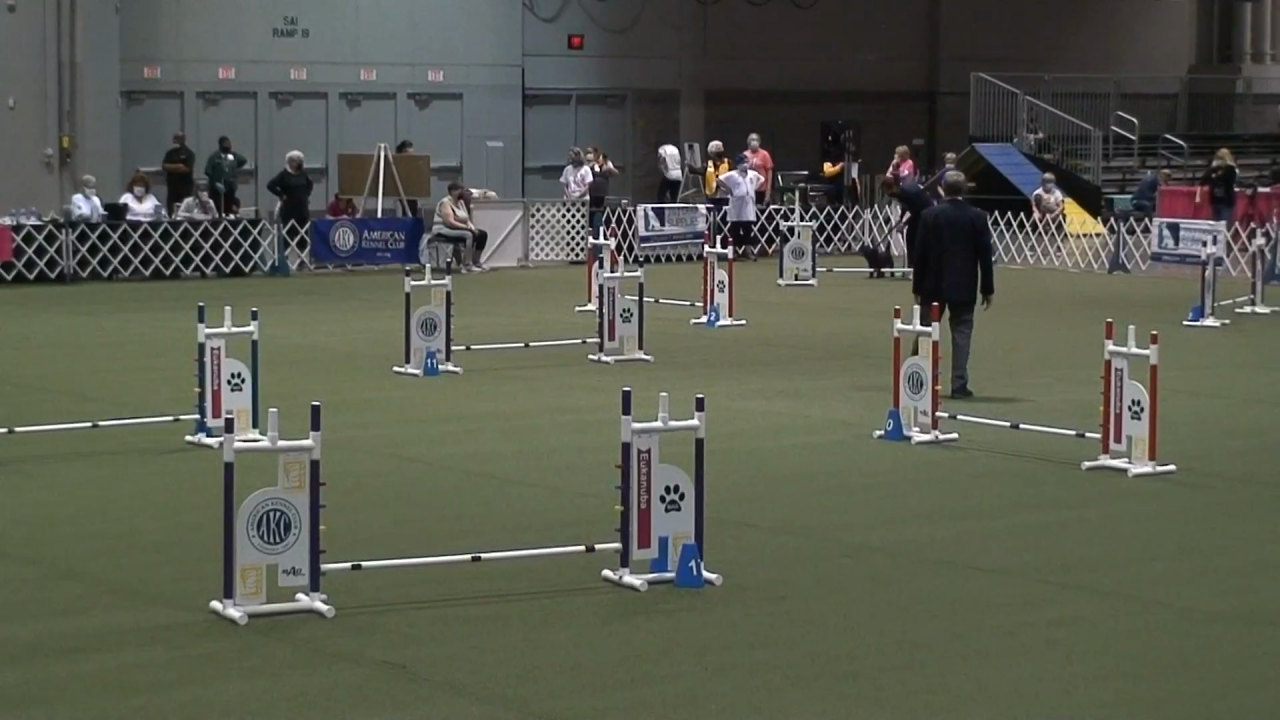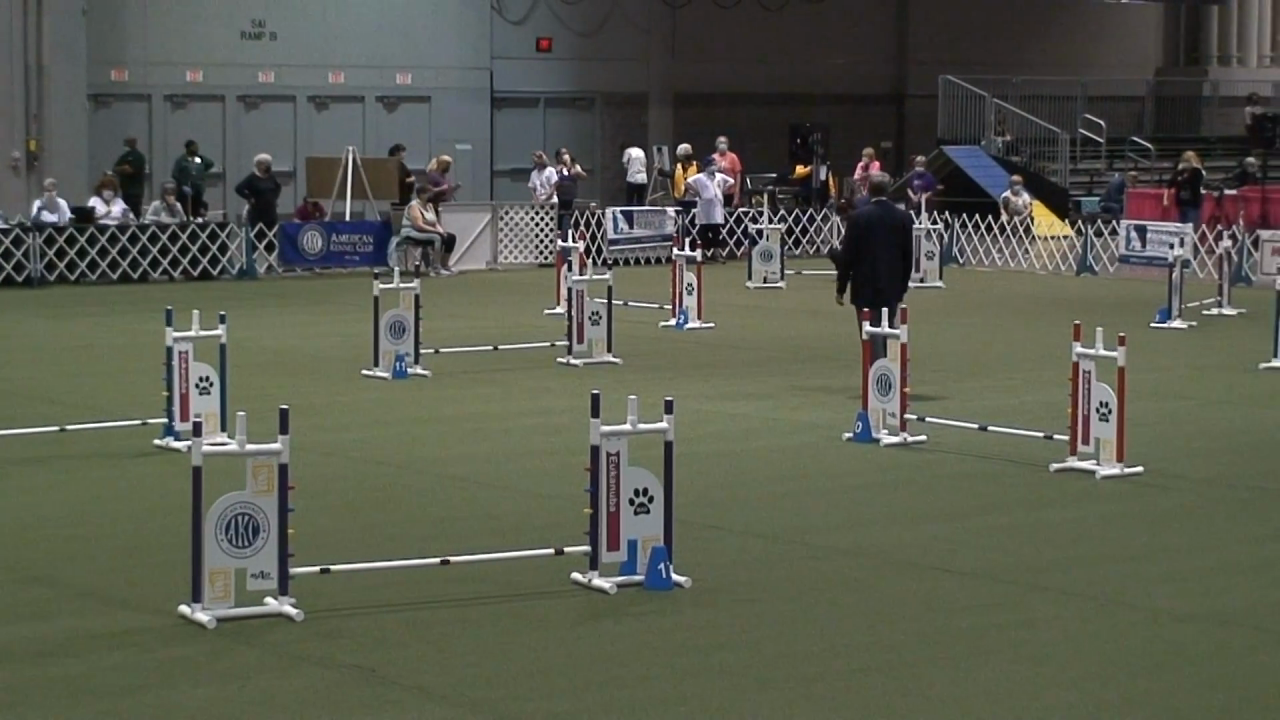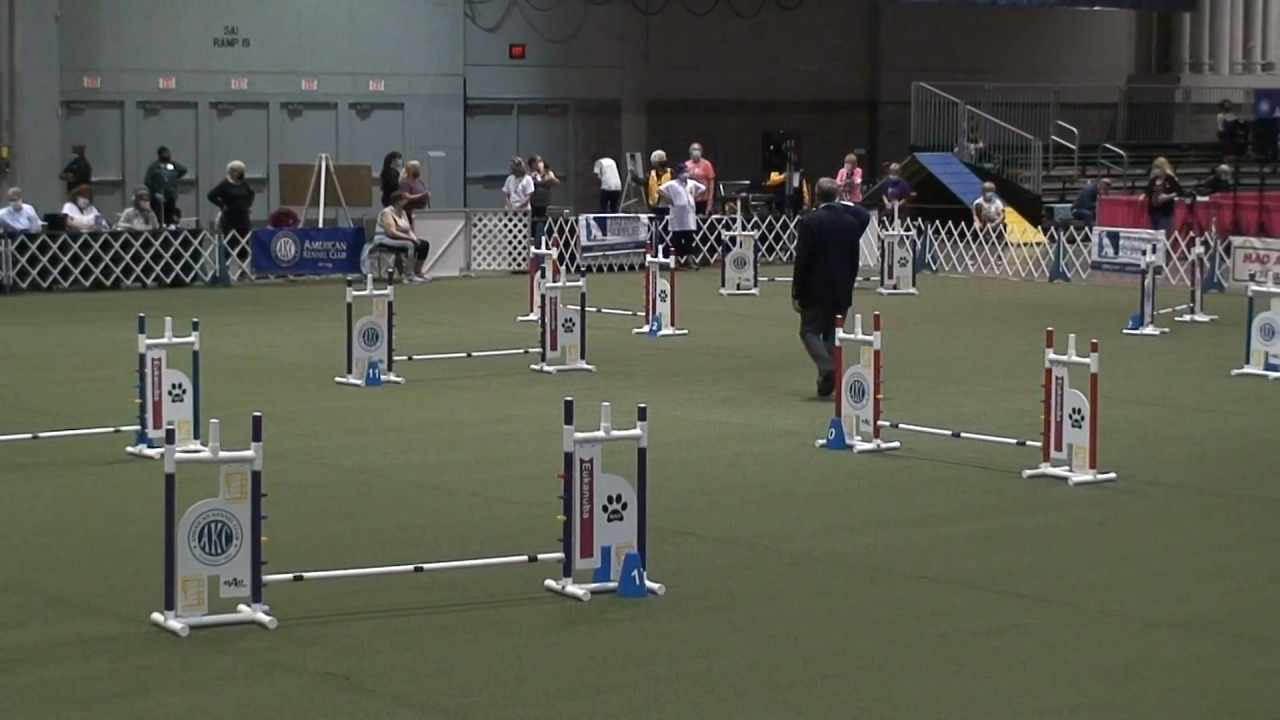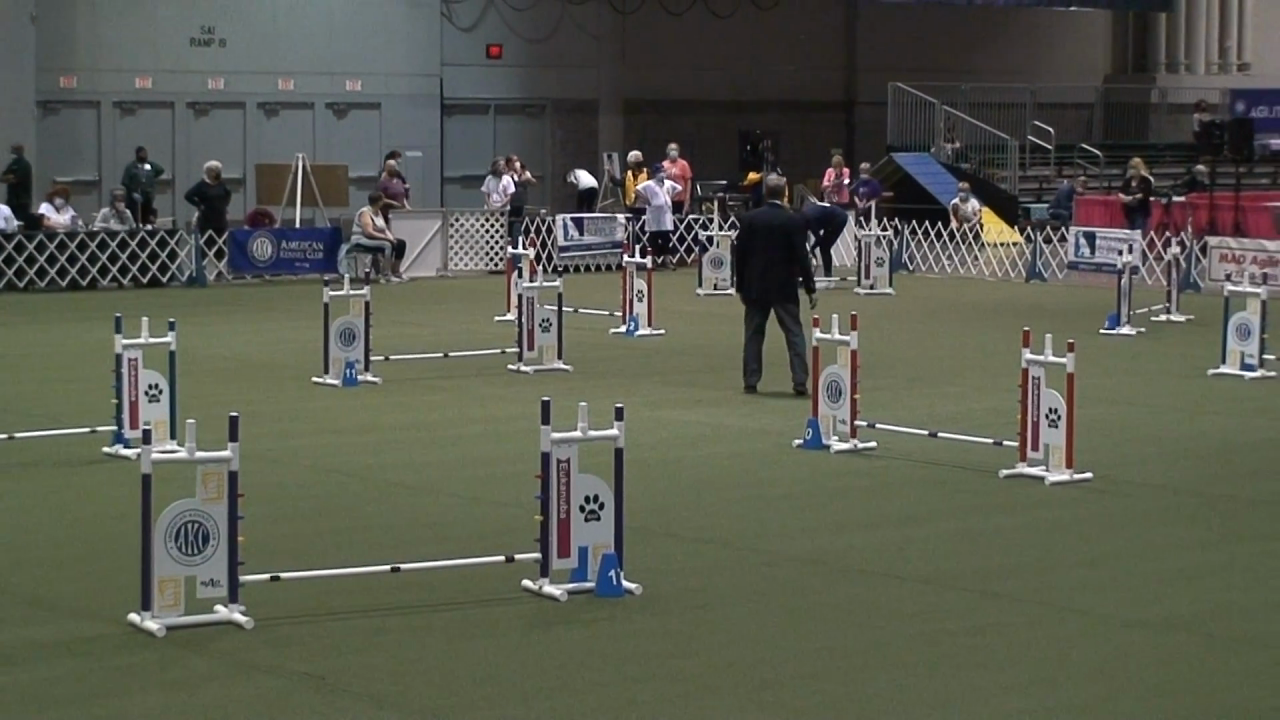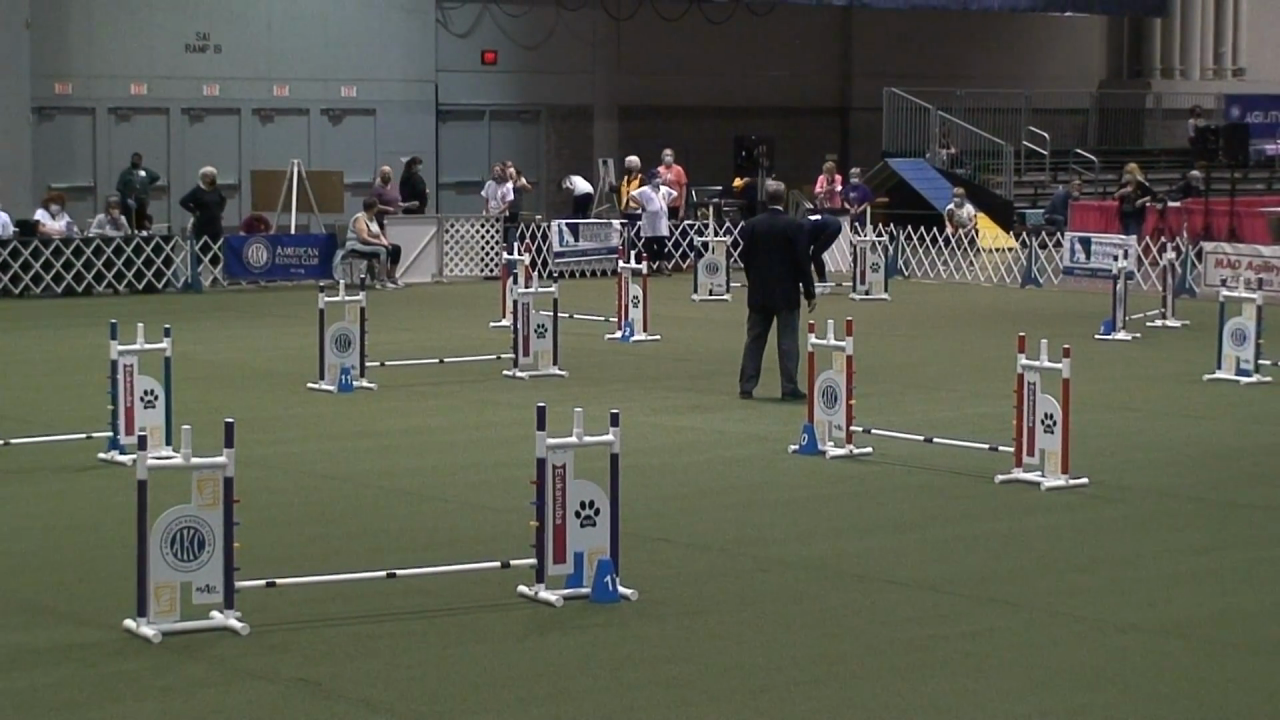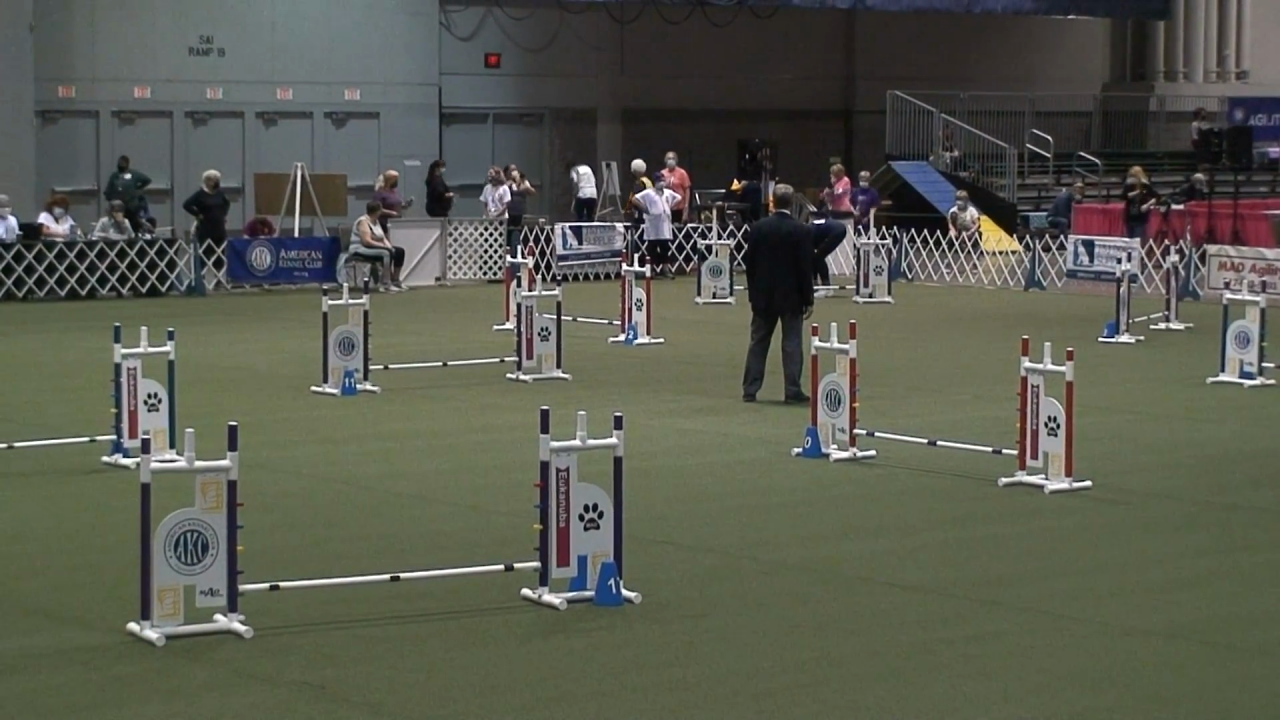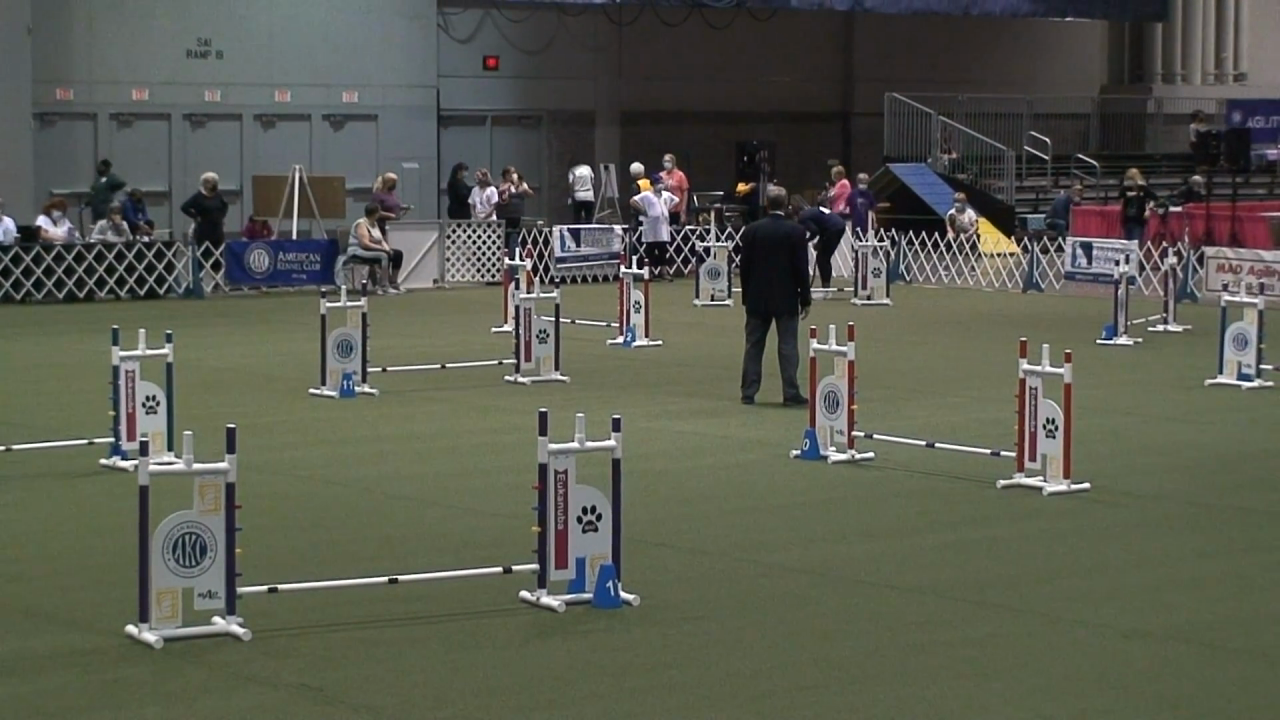
dt=0.7s
person 1, frame 1
left shoulder: (930, 215)
right shoulder: (978, 217)
left elbow: (920, 254)
right elbow: (985, 255)
left wrist: (917, 286)
right wrist: (987, 288)
left hip: (933, 285)
right hip: (964, 286)
right knee: (961, 333)
right ankle: (959, 384)
person 1, frame 2
left shoulder: (857, 217)
right shoulder: (904, 217)
left elbow: (847, 254)
right elbow: (908, 255)
left wrist: (840, 288)
right wrist: (902, 286)
left hip: (865, 288)
right hip: (892, 287)
person 1, frame 3
left shoulder: (809, 221)
right shoulder: (851, 222)
left elbow: (802, 259)
right elbow: (855, 259)
left wrist: (797, 292)
left hip: (815, 290)
right hip: (841, 290)
left knee: (810, 332)
right knee: (832, 336)
left ankle: (828, 368)
right ankle: (826, 385)
person 1, frame 4
left shoulder: (748, 218)
right shoulder: (793, 220)
left elbow: (739, 254)
right elbow: (801, 256)
left wrist: (741, 286)
right wrist: (810, 288)
left hip: (754, 287)
right hip: (784, 287)
left knee: (753, 334)
right knee: (794, 333)
left ankle: (750, 381)
right ankle: (800, 381)
person 1, frame 5
left shoulder: (751, 225)
right shoulder: (795, 225)
left elbow: (745, 260)
right elbow: (803, 262)
right wrist: (810, 293)
left hip: (759, 293)
right hip: (786, 293)
left knee: (754, 340)
right knee: (788, 341)
left ankle: (746, 387)
right ankle: (789, 388)
person 1, frame 6
left shoulder: (757, 227)
right shoulder: (801, 230)
left elbow: (749, 263)
right elbow: (805, 268)
left wrist: (753, 292)
right wrist: (808, 299)
left hip: (763, 296)
right hip: (791, 296)
left knee: (758, 342)
right knee: (792, 344)
left ankle: (750, 389)
right ankle: (792, 391)
person 1, frame 7
left shoulder: (751, 230)
right shoulder: (796, 231)
left elbow: (744, 266)
right elbow: (802, 268)
left wrist: (746, 296)
right wrist: (806, 299)
left hip: (757, 297)
right hip: (786, 298)
left knee: (754, 345)
right knee: (788, 346)
left ankle: (748, 392)
right ankle: (791, 393)
